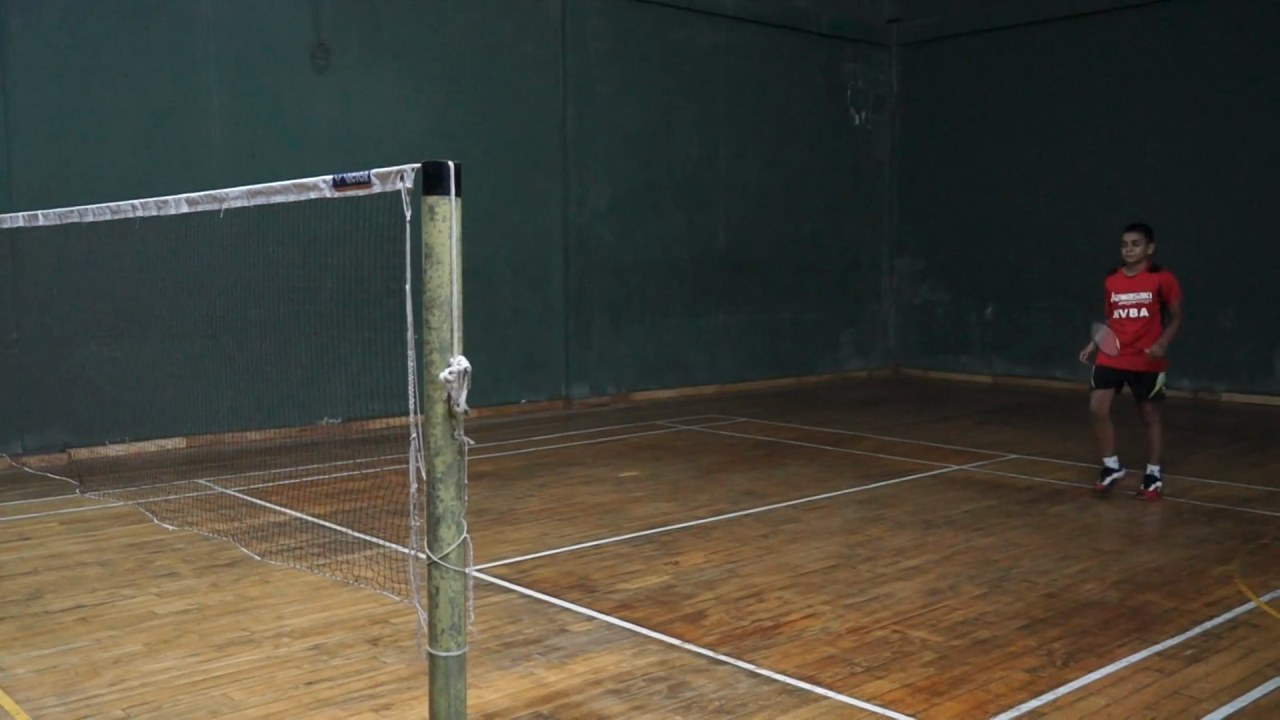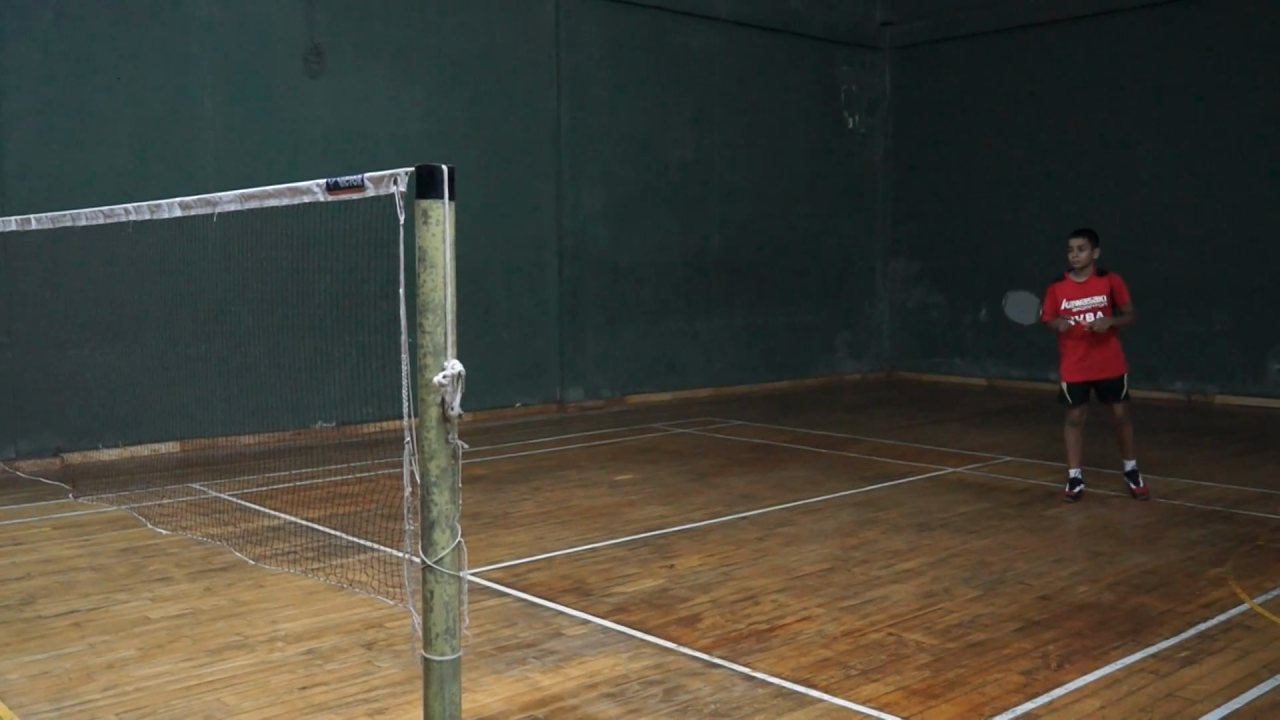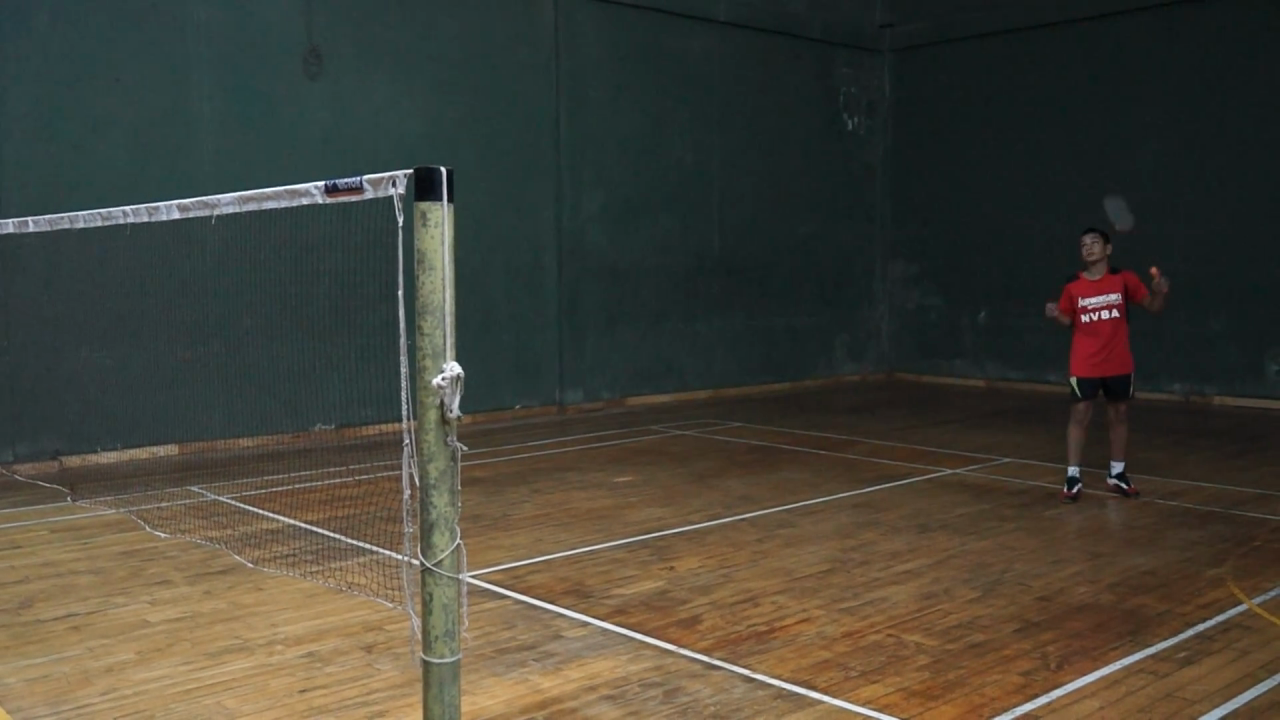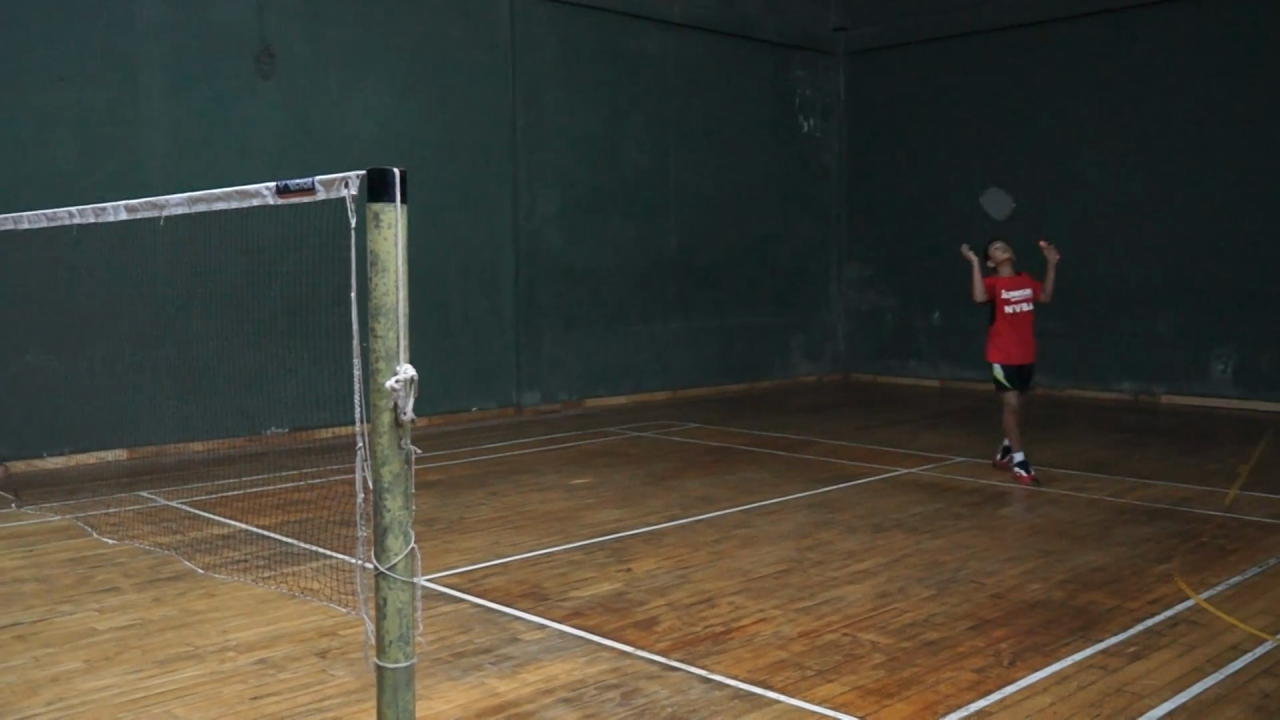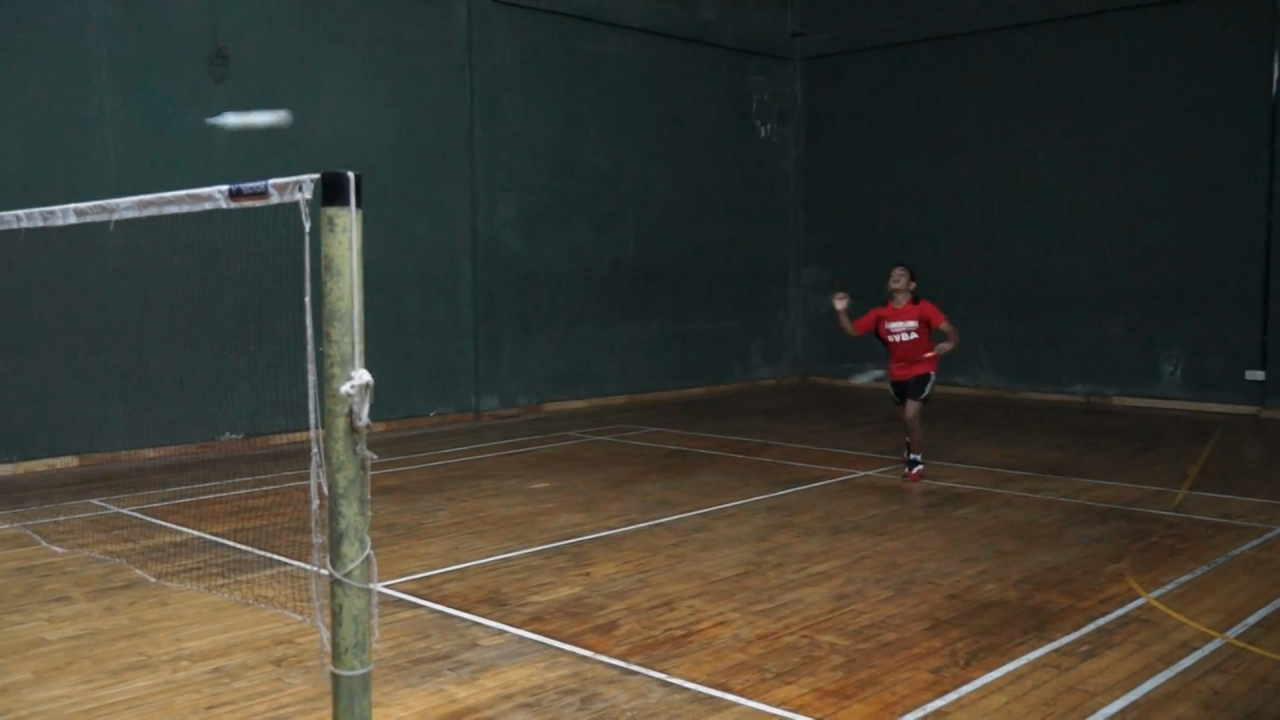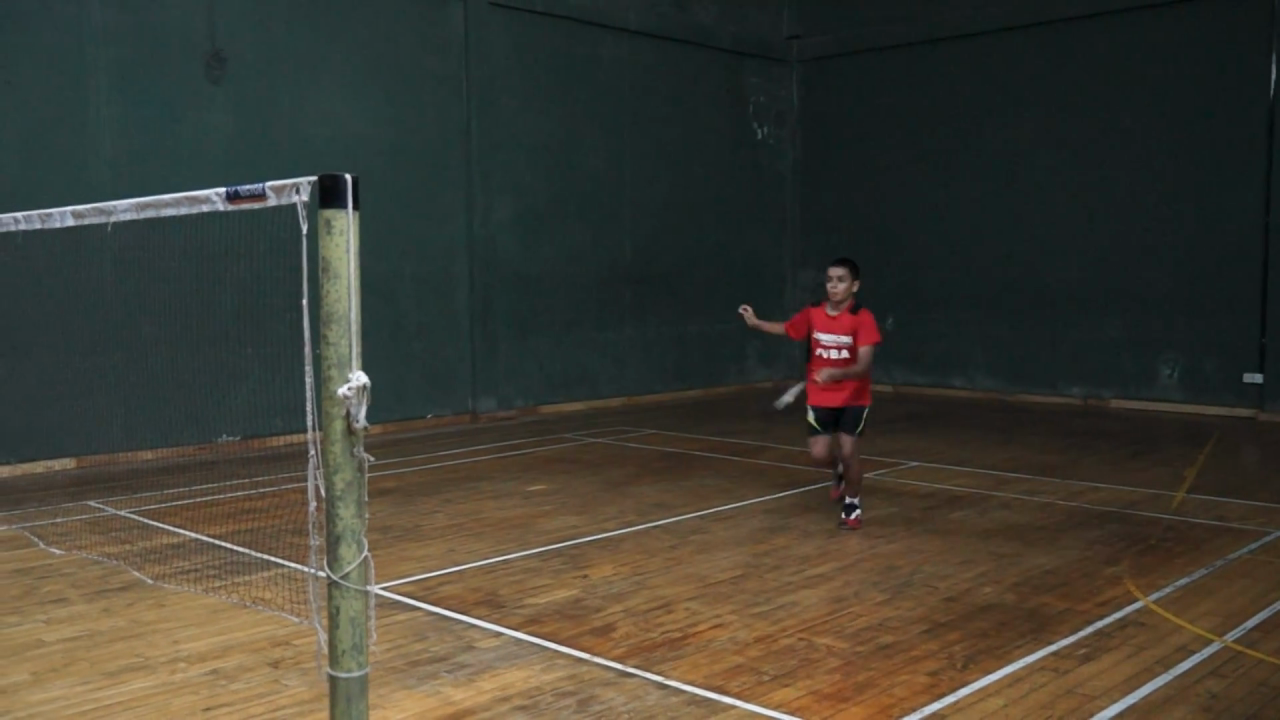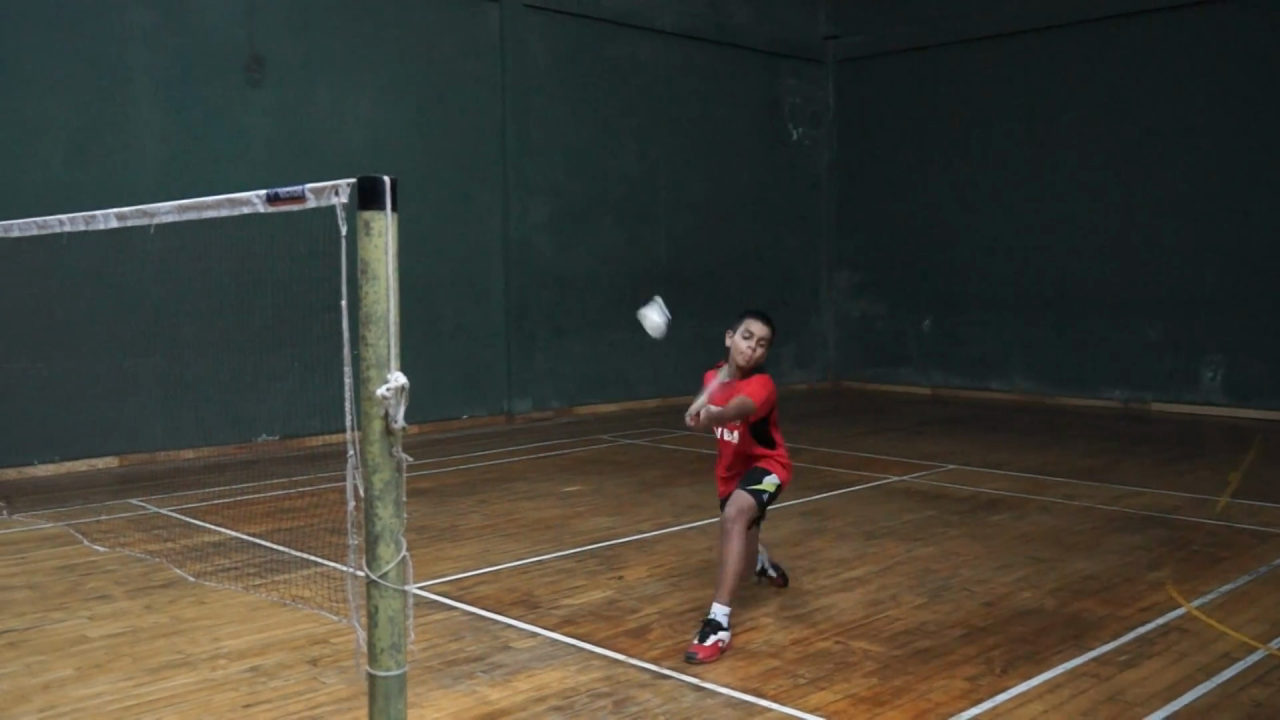
dt=0.7s
person 1, frame 1
left shoulder: (1163, 279)
right shoulder: (1111, 280)
left elbow: (1176, 316)
left wrist: (1163, 343)
right wrist: (1092, 344)
left hip: (1147, 359)
right hip: (1113, 357)
left knee: (1149, 414)
right knee: (1098, 406)
left ankle: (1153, 475)
right ankle: (1111, 466)
person 1, frame 2
left shoulder: (1111, 281)
right shoulder: (1057, 287)
left elbow: (1129, 315)
right elbow: (1047, 319)
left wrist: (1109, 322)
right wrist: (1057, 324)
left hip: (1110, 363)
right hip: (1073, 366)
left knee: (1121, 415)
right knee: (1074, 418)
left ankle: (1131, 469)
right ankle: (1075, 477)
person 1, frame 3
left shoulder: (1124, 279)
right shoulder: (1073, 286)
left elbow: (1154, 306)
right elbow: (1067, 320)
left wrist: (1161, 290)
right wrist: (1055, 314)
left hip: (1119, 363)
right hip: (1084, 364)
left knee: (1118, 415)
right knee: (1080, 416)
left ankle: (1117, 474)
right ankle: (1073, 478)
person 1, frame 4
left shoulder: (1025, 279)
right shoulder: (992, 282)
left elbow: (1045, 297)
right elbow: (979, 298)
left wrist: (1051, 264)
right wrist: (975, 263)
left hip: (1026, 355)
right hip: (1002, 355)
left knee: (1018, 403)
right knee: (1012, 404)
left ankle: (1007, 447)
right ankle: (1018, 460)
person 1, frame 5
left shoulder: (924, 308)
right shoulder: (880, 313)
left elbow: (952, 333)
right elbow: (853, 330)
left wrist: (948, 344)
right wrist: (842, 312)
left hip: (922, 369)
right hip: (898, 371)
left knee: (911, 414)
right knee: (904, 415)
left ankle: (916, 459)
right ankle: (912, 443)
person 1, frame 6
left shoulder: (864, 320)
right shoulder: (812, 314)
left elbow: (864, 366)
right elbow: (786, 330)
left wrist: (836, 373)
right wrist: (755, 322)
left hip: (853, 396)
right hip: (820, 395)
left knee: (848, 451)
right knee: (819, 454)
left ankle: (852, 504)
right ankle: (840, 470)
person 1, frame 7
left shoulder: (760, 385)
right shoulder: (718, 375)
left elbow: (738, 408)
left wrist: (705, 410)
left hip: (764, 465)
right hip: (732, 469)
left knee: (733, 520)
right knee: (739, 540)
left ankle: (718, 622)
right ankle: (762, 564)
